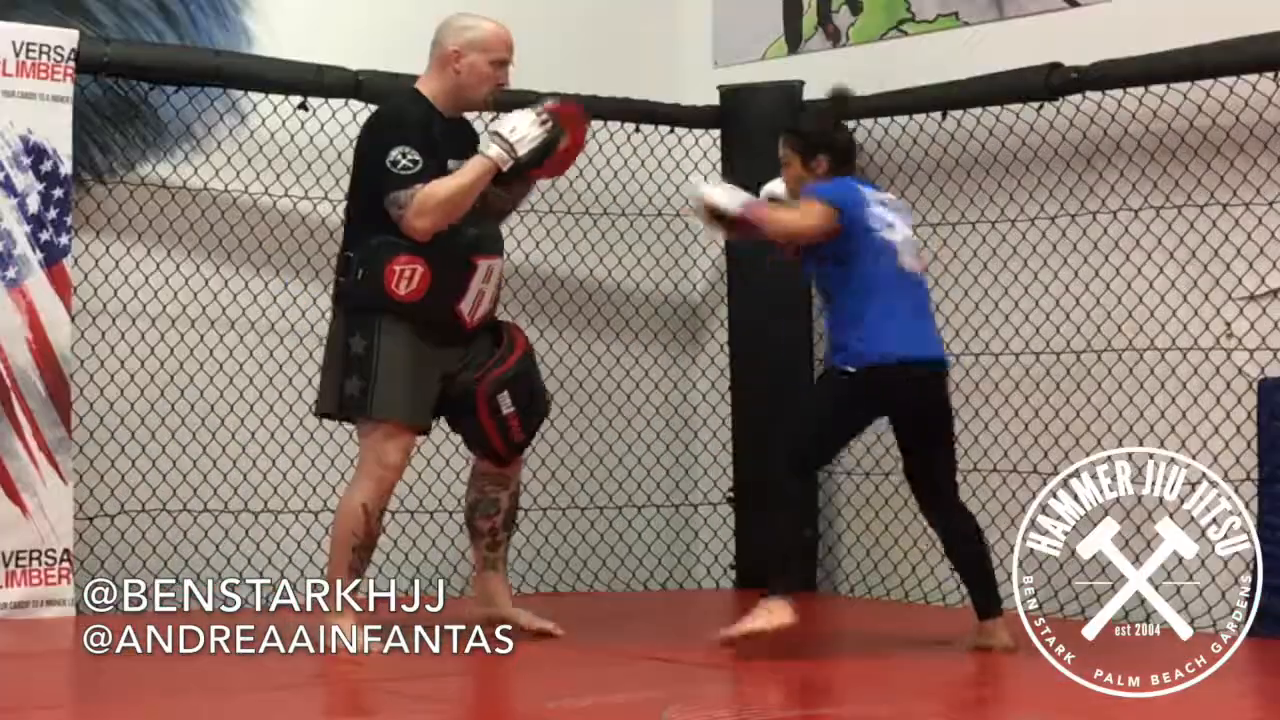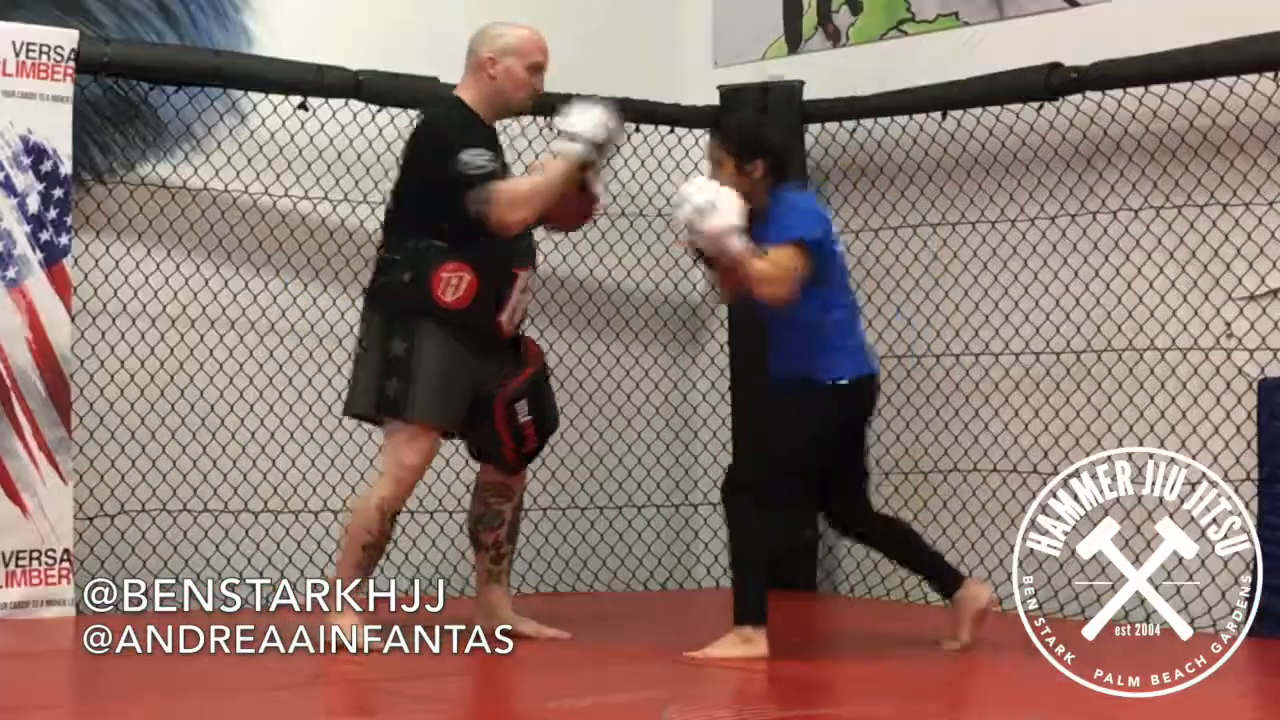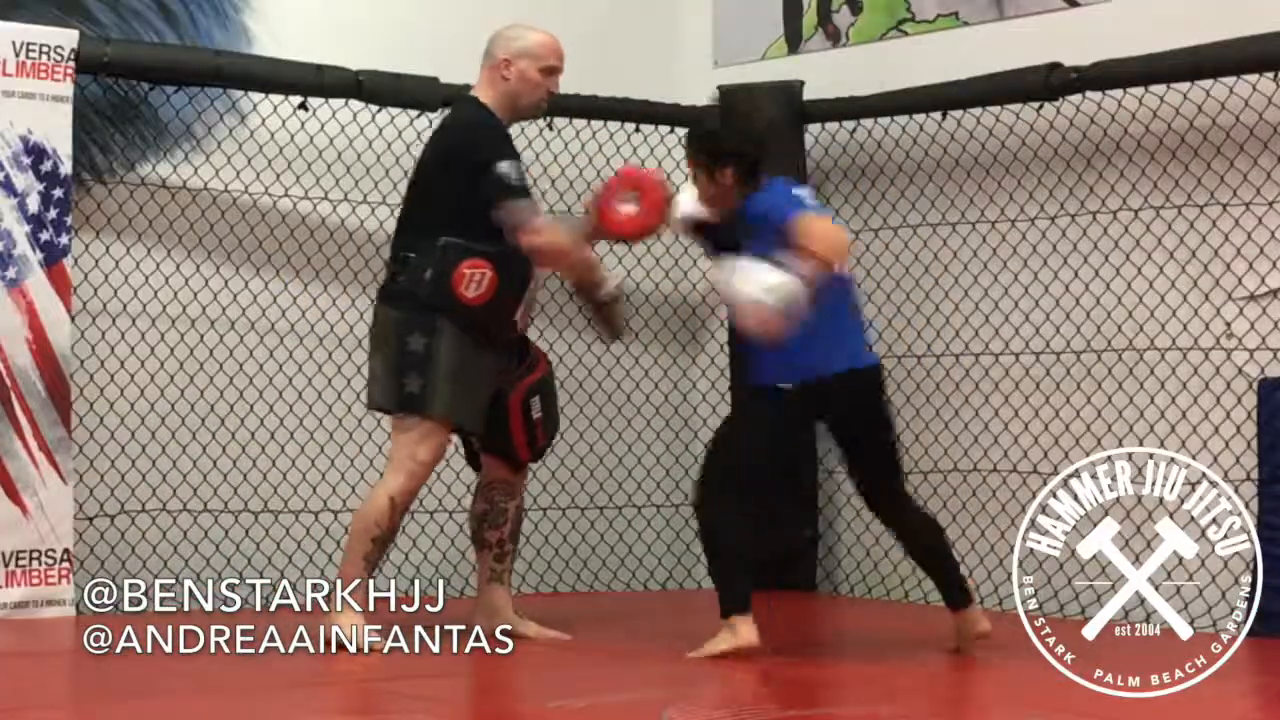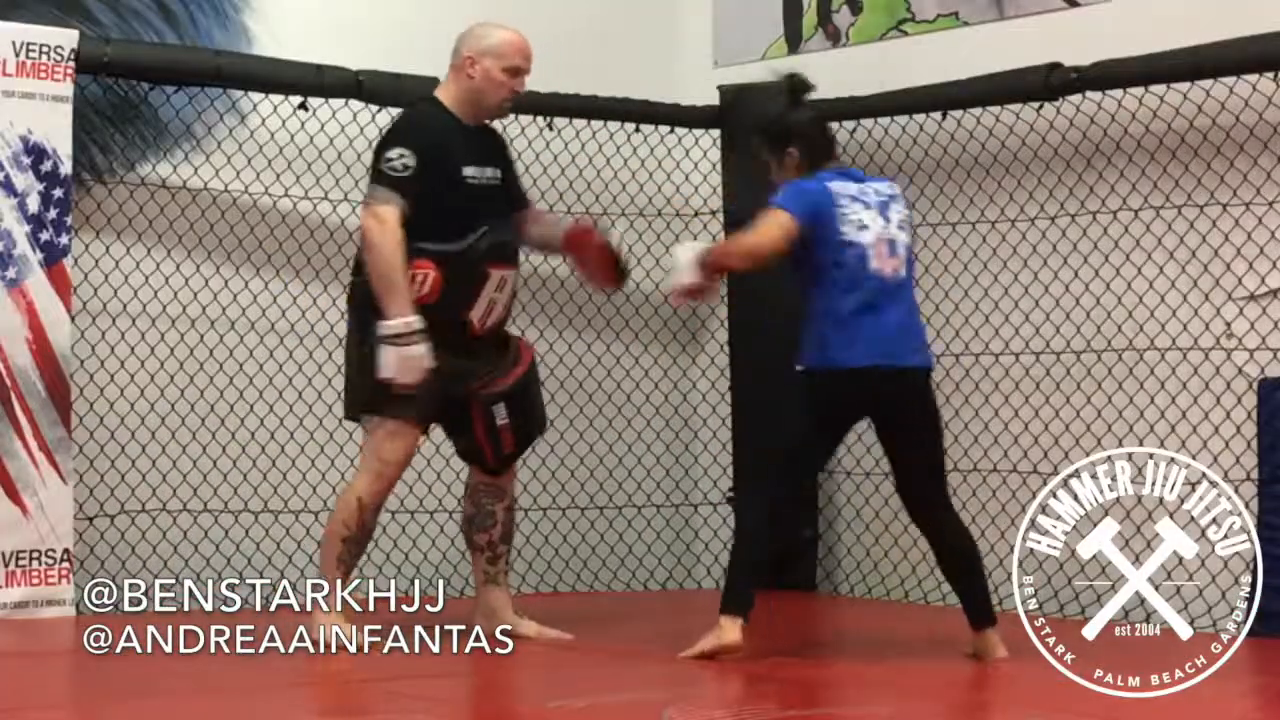
dt=0.3s
person 1, frame 1
left shoulder: (458, 131)
right shoulder: (396, 123)
left elbow: (484, 211)
right elbow: (420, 218)
left wrist: (525, 166)
right wrist: (497, 153)
left hip: (464, 327)
right hip: (393, 324)
left knee: (503, 451)
right knee: (383, 465)
left ankle: (493, 595)
right ankle: (340, 615)
person 1, frame 2
left shoulder: (481, 134)
right shoulder: (449, 131)
left elbow: (520, 212)
right elbow: (508, 212)
left wrist: (567, 186)
right wrist: (572, 146)
left hip: (478, 333)
right hip: (421, 327)
left knee: (505, 465)
right knee: (402, 468)
left ankle: (492, 608)
right ankle: (341, 610)
person 1, frame 3
left shoulder: (484, 137)
right shoulder: (475, 135)
left elbow: (516, 234)
right elbow: (538, 237)
right wrist: (600, 286)
left hip: (484, 329)
right hip: (433, 324)
left knee: (508, 464)
right knee: (413, 461)
left ankle: (495, 609)
right ankle: (345, 607)
person 1, frame 4
left shoulder: (491, 148)
right shoulder: (417, 132)
left elbow: (521, 224)
right elbow: (379, 225)
left wrist: (578, 240)
right wrist: (401, 326)
left hip: (477, 337)
right hip: (414, 333)
left knee: (497, 465)
right knee: (385, 464)
left ankle: (495, 608)
right ankle: (327, 609)
person 2, frame 1
left shoulder: (834, 192)
right shoulder: (883, 202)
left elbow: (793, 223)
left wrist: (734, 205)
right wrist: (769, 214)
left hip: (866, 366)
right hip: (925, 367)
left knee: (785, 471)
right knee: (939, 494)
left ankle: (777, 601)
right ankle: (992, 622)
person 2, frame 2
left shoulder: (796, 211)
right shoulder: (739, 214)
left elbow: (769, 287)
right elbow: (734, 288)
left wrist: (721, 239)
right wrist: (707, 239)
left hip: (836, 381)
right hip: (797, 388)
left knee: (746, 489)
right knee: (850, 513)
left ankle: (748, 631)
right ankle: (964, 592)
person 2, frame 3
left shoulder: (773, 203)
left elbow: (831, 243)
left wrist: (791, 275)
right wrist: (707, 227)
left hip: (789, 384)
right hip: (855, 374)
left knee: (720, 490)
right knee: (889, 498)
left ankle: (738, 623)
right ankle: (966, 613)
person 2, frame 4
left shoulder: (803, 195)
right shoulder: (889, 193)
left elbow: (750, 247)
left wrist: (701, 265)
left hip: (838, 371)
right hip: (907, 370)
left knee: (767, 491)
right knee: (931, 507)
left ankle: (731, 623)
right ankle: (987, 633)
